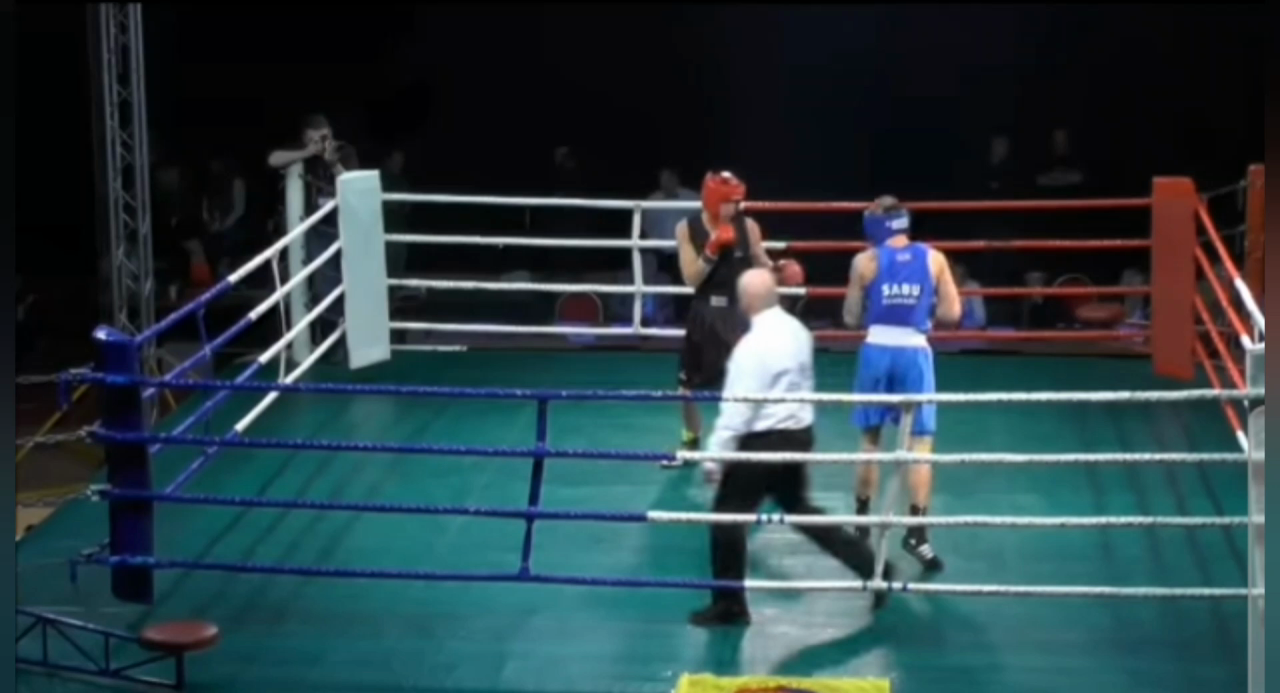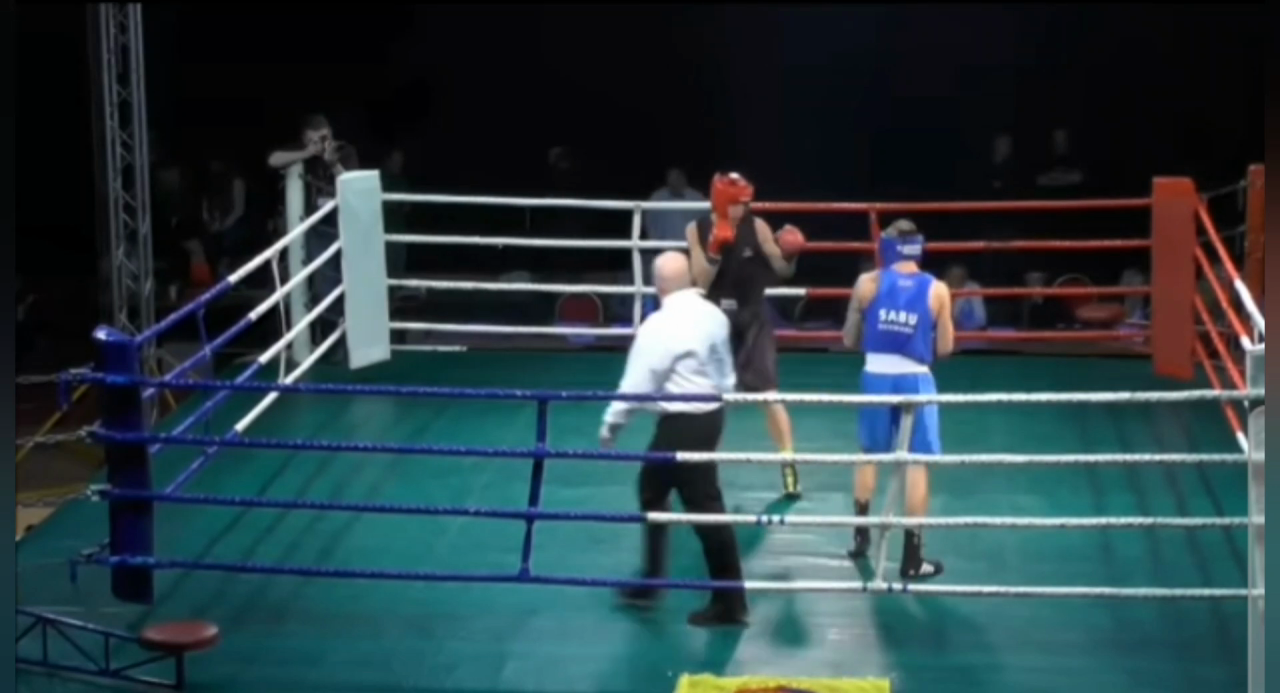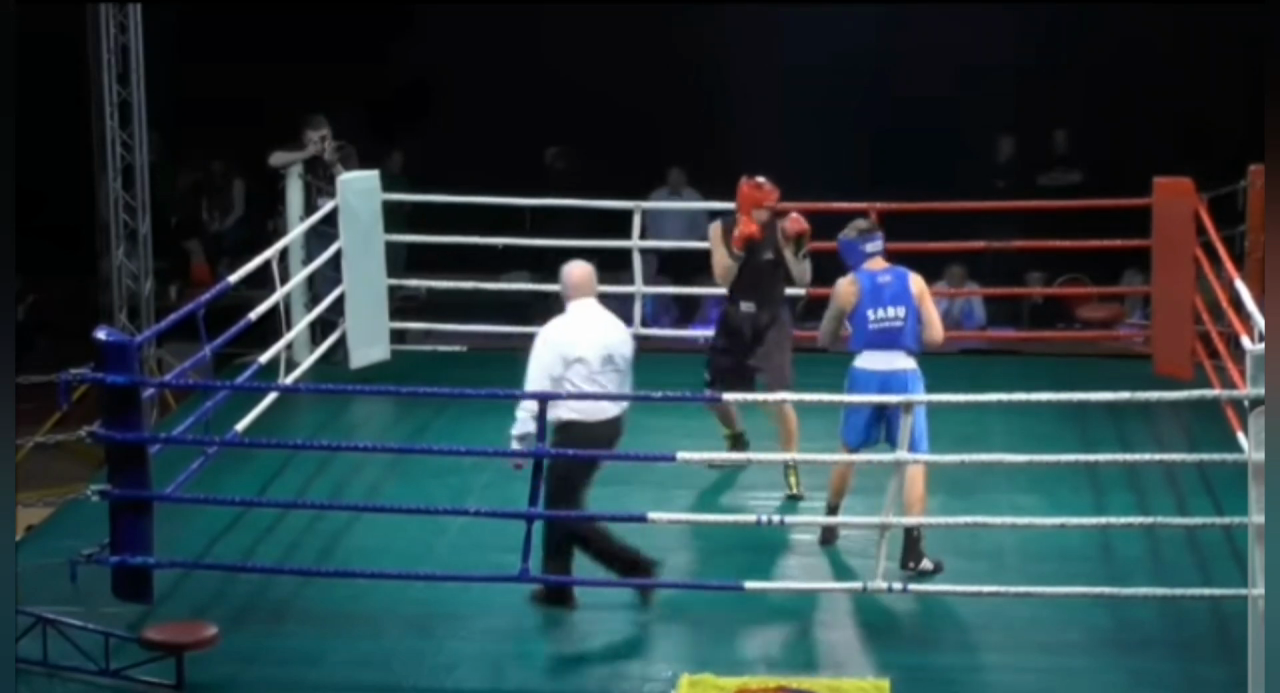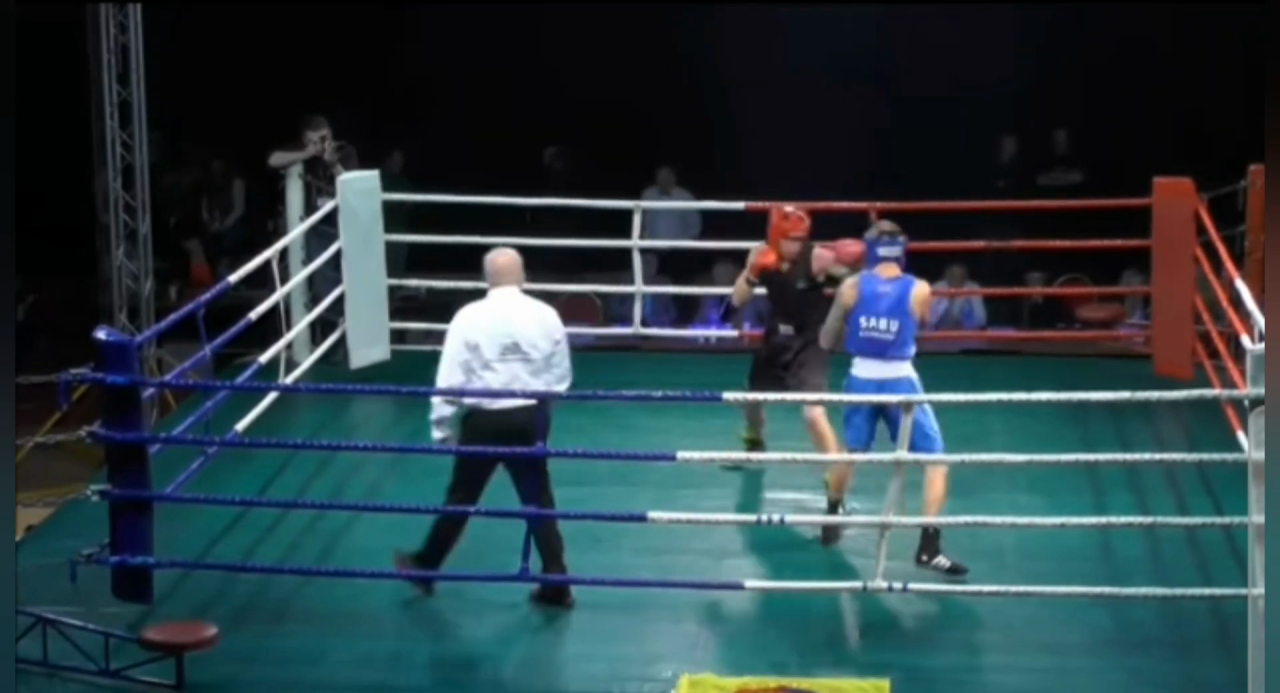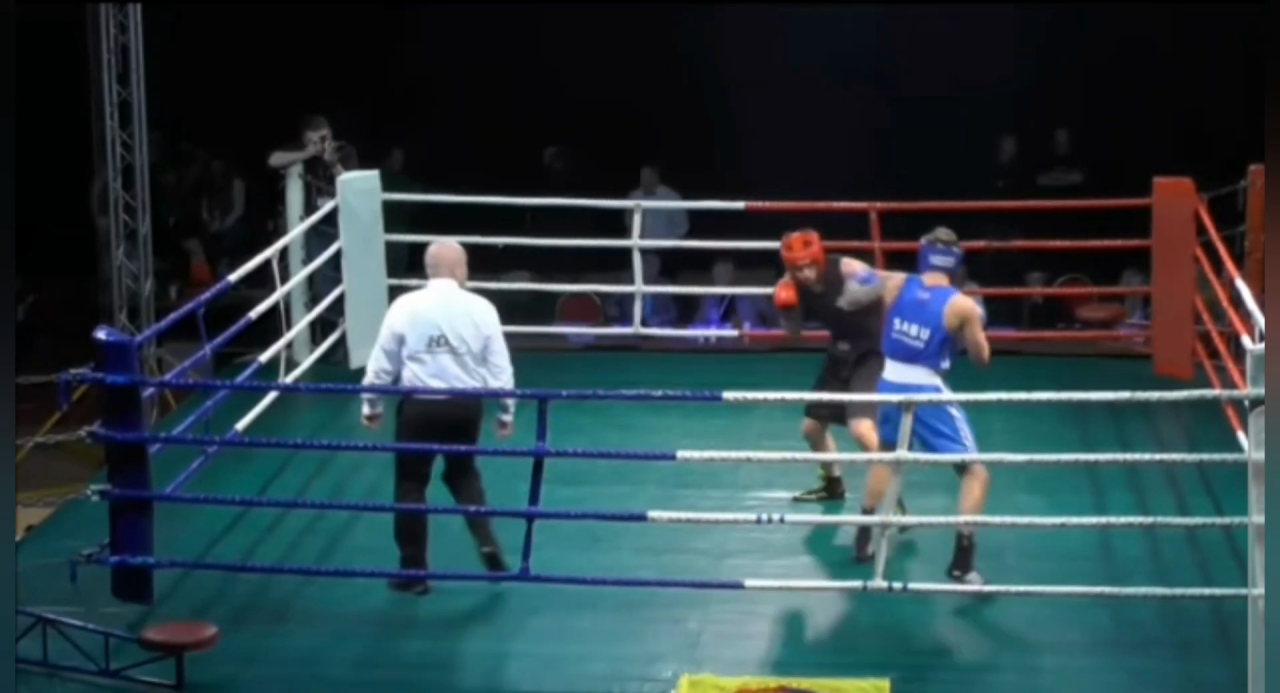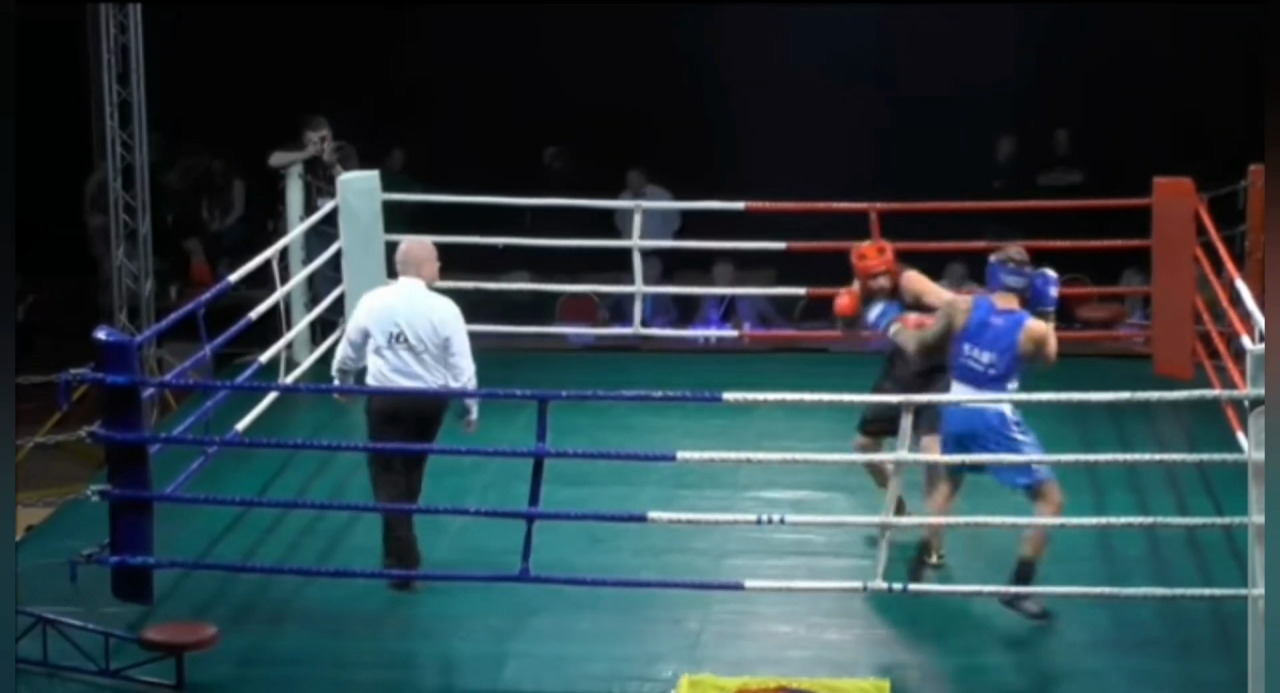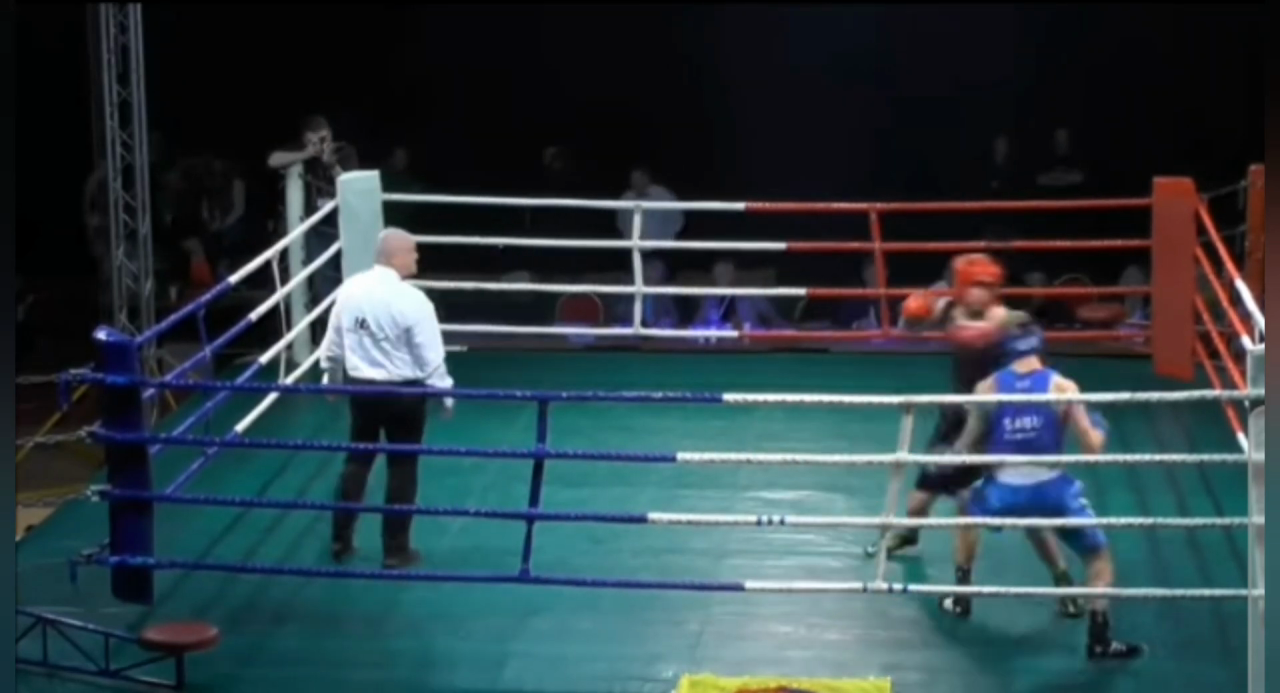
dt=0.3s
person 1, frame 1
left shoulder: (865, 260)
right shoulder: (934, 259)
left elbow: (850, 318)
right elbow: (952, 313)
left hip: (876, 352)
right hip: (914, 353)
left knee: (871, 440)
right knee: (919, 443)
left ankle: (863, 525)
right ankle: (917, 531)
person 1, frame 2
left shoulder: (867, 283)
right shoulder: (937, 290)
left elbow: (849, 339)
right elbow: (943, 348)
left hip: (876, 377)
right hip: (915, 380)
left knee: (869, 453)
right knee: (916, 464)
left ankle: (862, 533)
right ankle: (912, 557)
person 1, frame 3
left shoulder: (846, 287)
right shoulder: (913, 281)
left elbow: (826, 340)
right elbow: (935, 337)
left hip: (864, 375)
right hip: (904, 375)
left knee: (849, 452)
right knee: (914, 461)
left ankle: (830, 525)
right ankle: (912, 550)
person 1, frame 4
left shoulder: (851, 287)
right shoulder: (919, 290)
left elbow: (827, 342)
left hip: (861, 380)
right hip: (900, 382)
left knee: (851, 451)
right knee: (935, 461)
left ankle: (832, 521)
right ankle: (929, 546)
person 1, frame 5
left shoulder: (895, 284)
right shoulder: (963, 306)
right elbow: (981, 357)
left hip: (890, 386)
right hip: (927, 392)
right knee: (975, 473)
left ankle: (865, 539)
right ankle: (961, 562)
person 1, frame 6
left shoulder: (962, 306)
right shoulder: (1035, 328)
left elbow: (919, 344)
right elbow: (1048, 355)
left wrist: (895, 329)
right wrist: (1046, 310)
left hip: (956, 410)
right hip: (995, 417)
left knee: (949, 482)
right knee: (1050, 497)
left ankle: (920, 560)
right ankle: (1021, 584)
person 1, frame 7
left shoulder: (987, 388)
right shoulder: (1061, 387)
left elbow: (966, 449)
right elbow: (1093, 446)
right wrist: (1099, 431)
left hip: (1005, 489)
right hip: (1054, 487)
left knee: (969, 515)
right knee: (1099, 556)
left ankle: (961, 597)
right ankle: (1100, 637)
person 2, frame 1
left shoulder: (754, 345)
right shoulder: (797, 330)
left elbow: (737, 407)
left wrist: (716, 457)
left hip: (767, 440)
right hip: (799, 433)
left knee: (727, 517)
right knee: (799, 510)
left ankle: (729, 606)
right ankle: (870, 565)
person 2, frame 2
left shoulder: (660, 324)
right shoulder: (713, 315)
left elbow: (637, 382)
right elbow: (726, 371)
left wrist: (610, 424)
left hip: (683, 423)
right hip: (710, 415)
left knee: (704, 507)
right knee: (651, 490)
left ankle: (728, 601)
right ankle: (649, 583)
person 2, frame 3
left shoulder: (556, 333)
right shoulder: (617, 327)
left elbow: (535, 393)
right elbow: (623, 383)
left wrist: (519, 440)
left hip: (575, 431)
right hip: (608, 426)
left knee: (561, 511)
right knee: (562, 507)
left ankle: (635, 566)
right ankle: (556, 587)
person 2, frame 4
left shoulder: (470, 317)
right shoulder: (546, 315)
left elbow: (450, 379)
right elbow: (561, 374)
left wrist: (441, 427)
right wrist: (540, 403)
left hip: (484, 419)
right hip: (533, 417)
left knee: (461, 497)
right knee: (538, 500)
left ankle: (424, 566)
right ankle: (556, 585)
person 2, frame 5
left shoulder: (406, 307)
right shoulder: (480, 308)
left elbow: (382, 363)
right elbow: (499, 366)
left wrist: (370, 404)
right wrist: (506, 410)
left hip: (419, 407)
right hip: (465, 406)
left knee: (410, 486)
right knee: (463, 478)
left ankle: (413, 572)
right ankle: (486, 543)
person 2, frame 6
left shoulder: (373, 302)
right shoulder: (443, 309)
left elbow: (349, 352)
right elbow: (461, 366)
left wrist: (342, 382)
right wrist: (471, 408)
left hip: (385, 400)
right hip: (430, 401)
left knee: (388, 476)
right knee: (411, 473)
left ankle: (402, 560)
right ankle: (403, 554)
person 2, frame 7
left shoulder: (350, 289)
right shoulder: (412, 299)
left elbow: (333, 343)
right elbow: (431, 357)
left wrist: (331, 377)
right wrist: (446, 395)
left hip: (361, 387)
right hip: (404, 391)
left knee: (357, 459)
right knee: (402, 468)
left ankle: (341, 538)
right ankle: (395, 549)
person 3, frame 1
left shoulder: (748, 227)
right shoulder: (686, 228)
left elbow: (762, 267)
right elbow: (690, 278)
right wrist: (712, 250)
left hip: (740, 314)
right hip: (704, 314)
right knee: (691, 387)
right ankle: (691, 442)
person 3, frame 2
left shoulder: (757, 227)
right shoulder: (697, 230)
left elbow: (782, 271)
right elbow: (701, 281)
left wrist: (789, 254)
right wrist: (716, 250)
left hip: (753, 317)
left knee: (767, 392)
left ankle: (787, 464)
person 3, frame 3
left shoulder: (778, 230)
right shoulder: (720, 230)
left elbow: (803, 280)
right elbow: (723, 277)
left wrist: (800, 245)
right wrist: (739, 245)
left hip: (771, 318)
right hip: (734, 317)
left knee: (777, 394)
right knee: (716, 390)
left ankle: (790, 466)
right ankle: (737, 440)
person 3, frame 4
left shoulder: (817, 256)
right shoulder: (760, 255)
right elbow: (737, 301)
left wrist: (846, 264)
right wrist: (754, 274)
left hip: (811, 341)
right hip: (778, 336)
left knee: (813, 414)
right knee: (752, 399)
right ankle: (754, 445)
person 3, frame 5
left shoulder: (845, 269)
right shoulder: (793, 284)
right elbow: (793, 330)
right wrist: (785, 309)
left hip: (871, 355)
right hip: (841, 355)
left knee: (861, 428)
right knee: (812, 428)
right ankle: (832, 483)
person 3, frame 6
left shoulder: (909, 282)
right shoulder: (862, 289)
right wrist: (847, 312)
left hip: (935, 369)
right hip: (900, 368)
left knee: (931, 451)
right knee: (866, 443)
right ankle: (896, 505)
person 3, frame 7
left shoulder: (999, 315)
right shoulder: (947, 306)
right wrist: (916, 314)
right hip: (959, 417)
right knee: (925, 493)
left ankle: (1063, 580)
right ankle: (904, 534)
person 4, frame 1
left shoulder: (345, 152)
right shoulder: (303, 152)
right elbow: (273, 160)
left wrist: (334, 164)
right wrist: (306, 154)
right hip: (318, 228)
right knee: (325, 286)
person 4, frame 2
left shoulder: (345, 152)
right shoulder: (302, 151)
right elbow: (273, 160)
left wrist: (334, 164)
right wrist: (306, 154)
right hip: (318, 228)
right knee: (325, 287)
person 4, frame 3
left shoulder: (345, 151)
right shoulder: (303, 152)
right elbow: (273, 160)
left wrist: (334, 164)
right wrist: (305, 154)
right hip: (318, 228)
right knee: (325, 287)
person 4, frame 4
left shoulder: (345, 151)
right shoulder: (302, 152)
right elbow: (273, 160)
left wrist: (334, 164)
right wrist: (306, 155)
right hip: (318, 227)
right knee: (325, 286)
person 4, frame 5
left shoulder: (345, 152)
right shoulder: (301, 152)
right elbow: (273, 160)
left wrist: (333, 165)
right wrist: (306, 155)
right hip: (318, 227)
right knee: (325, 285)
person 4, frame 6
left shoulder: (344, 151)
right shoulder: (301, 151)
right elbow: (273, 160)
left wrist: (333, 165)
right wrist: (306, 155)
right hip: (317, 227)
right knee: (324, 285)
right ankle: (331, 332)
person 4, frame 7
left shoulder: (343, 152)
right shoulder: (300, 152)
right elbow: (273, 161)
left wrist: (333, 165)
right wrist: (306, 154)
right hip: (316, 225)
right knee: (323, 284)
